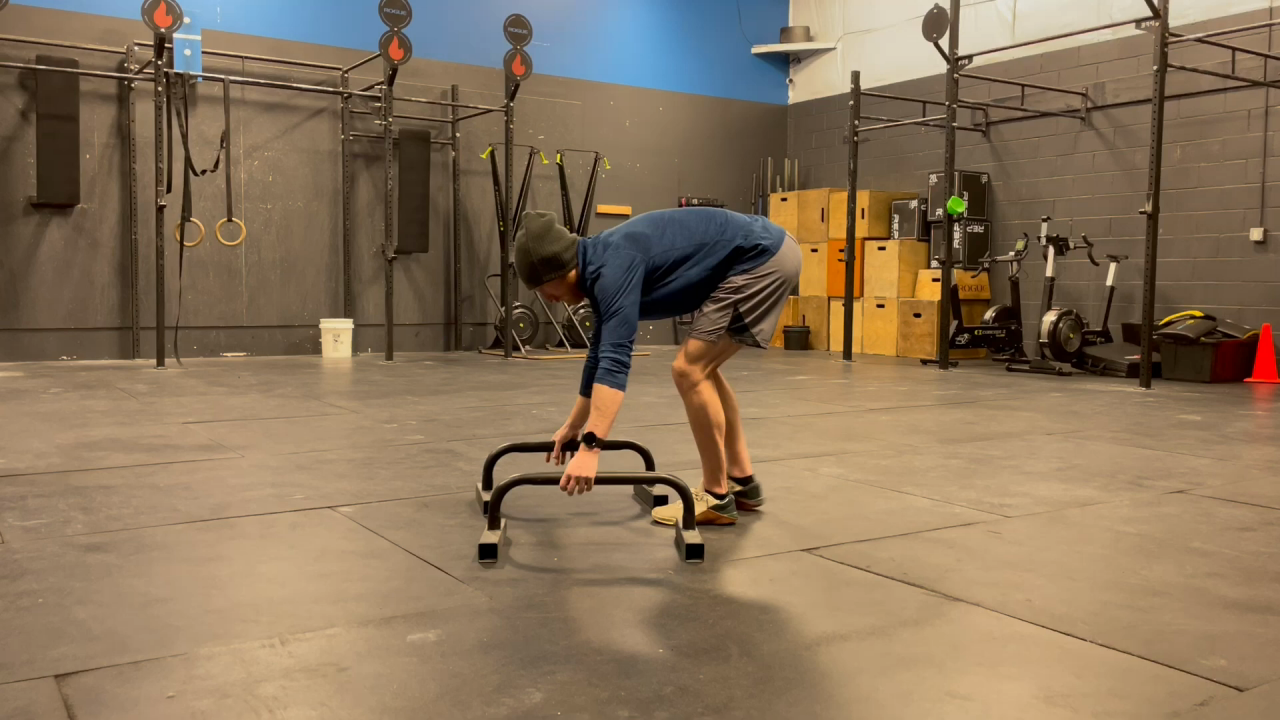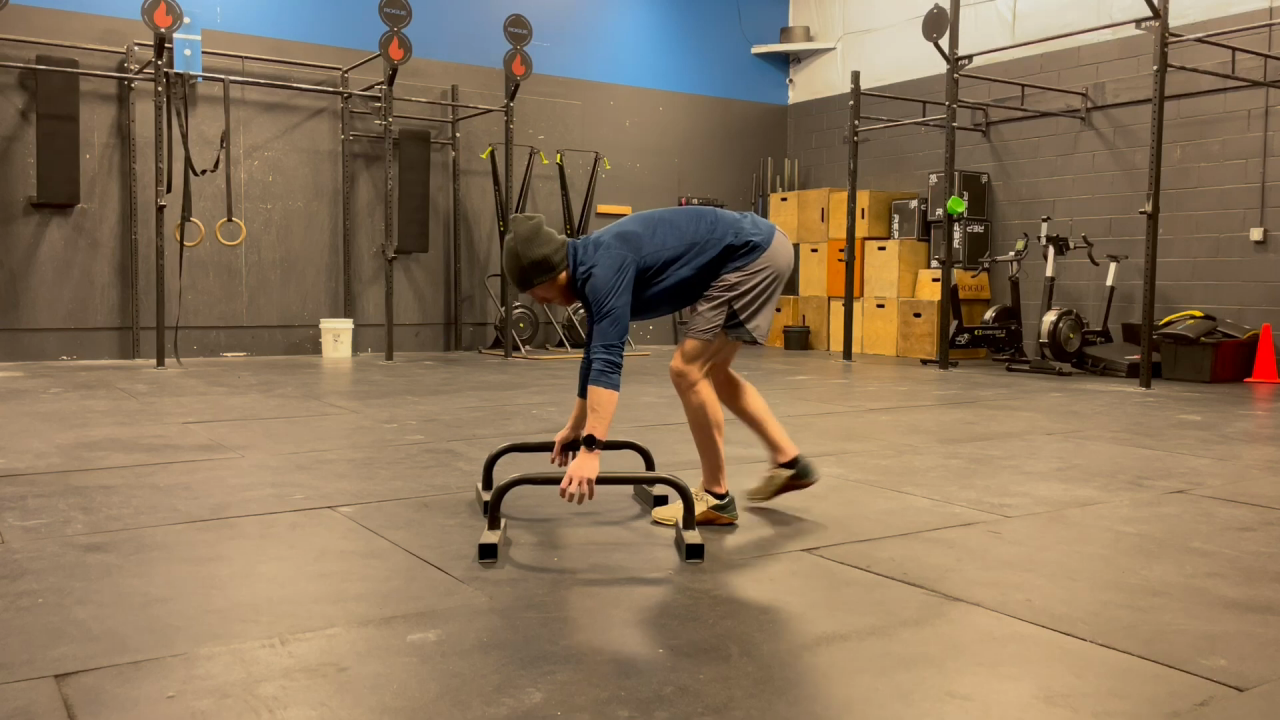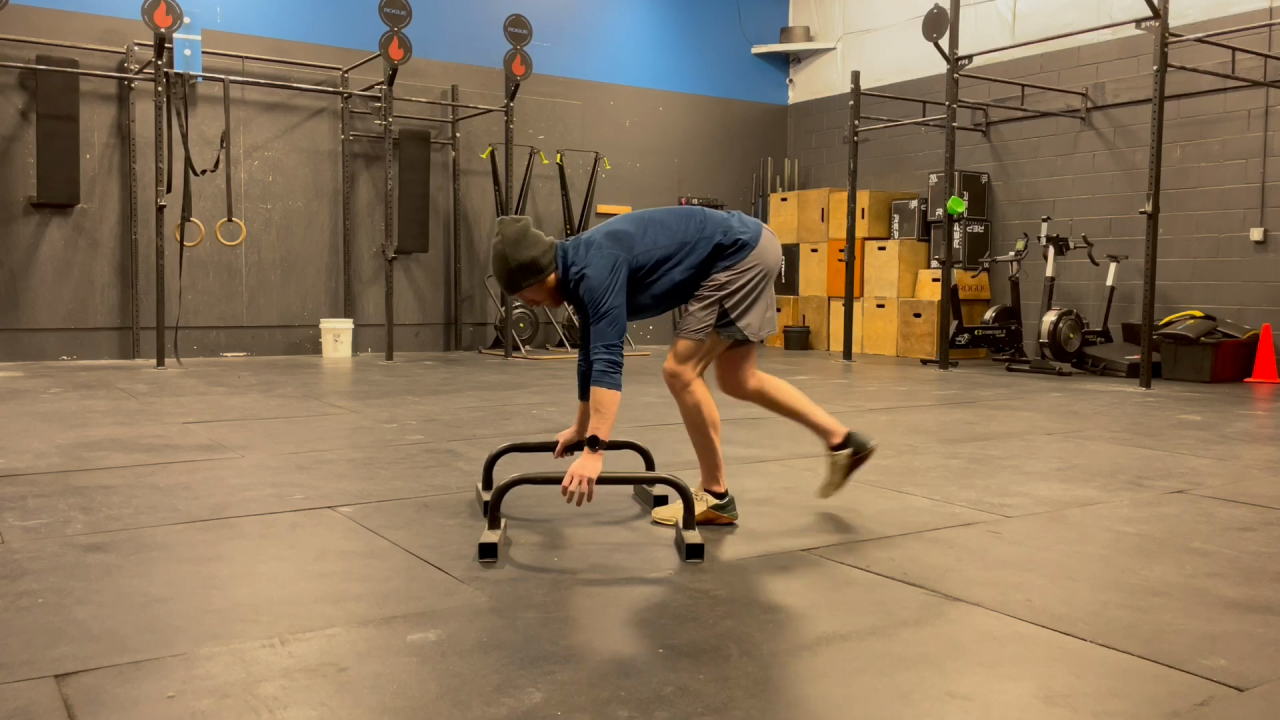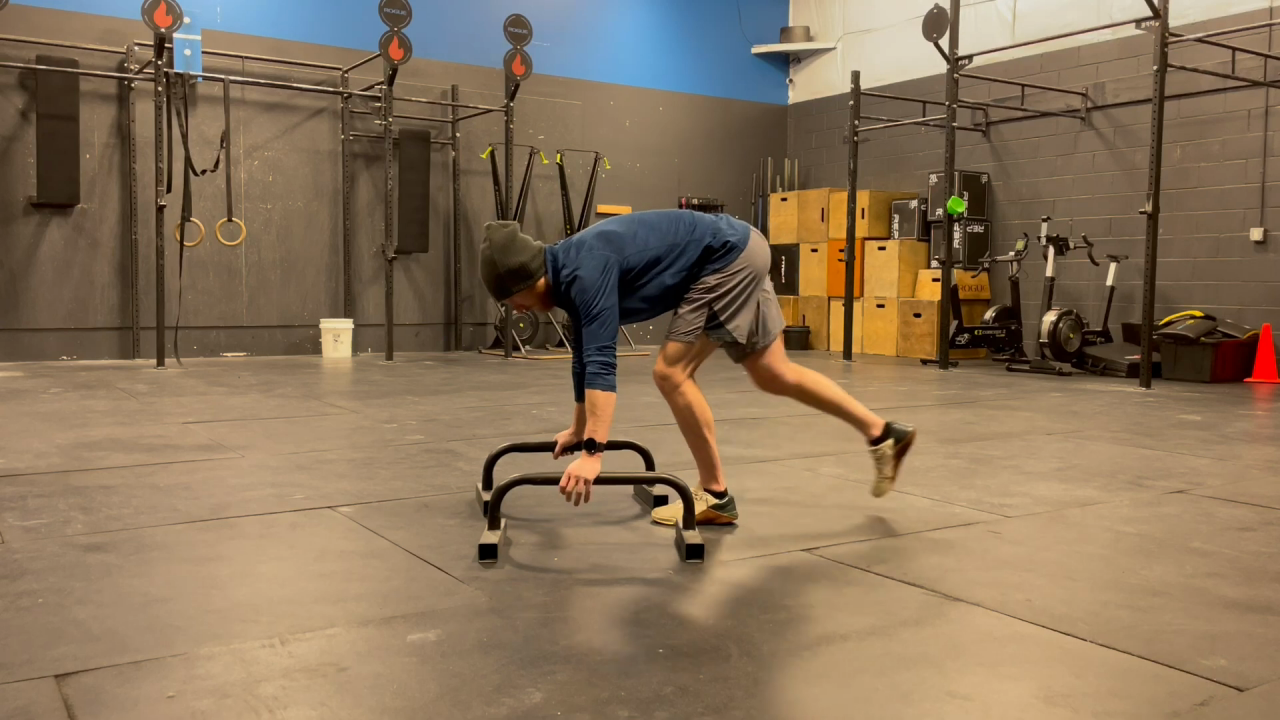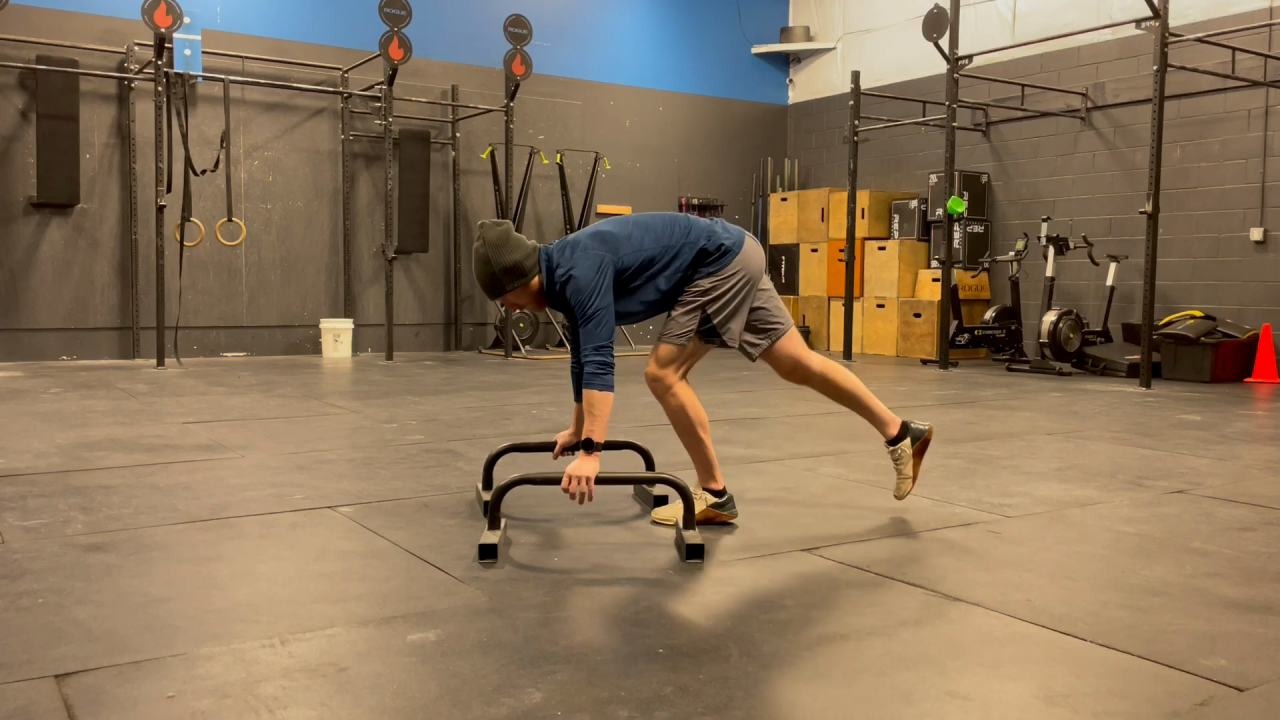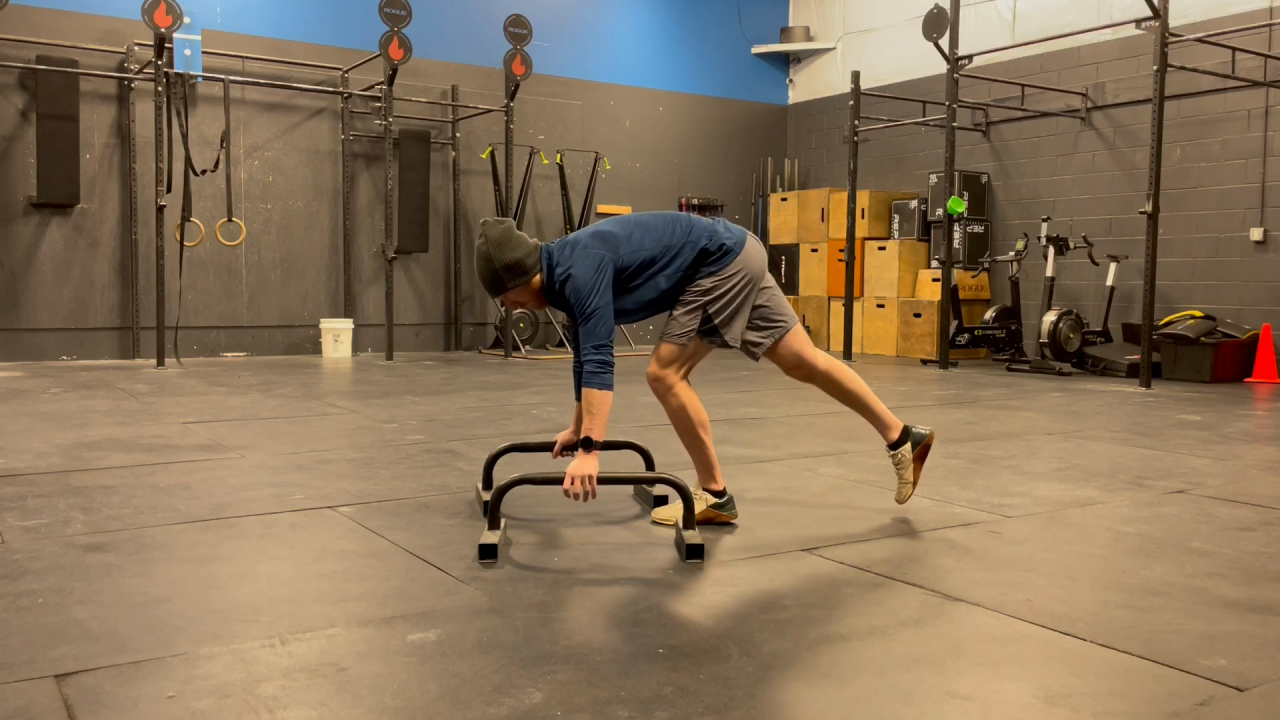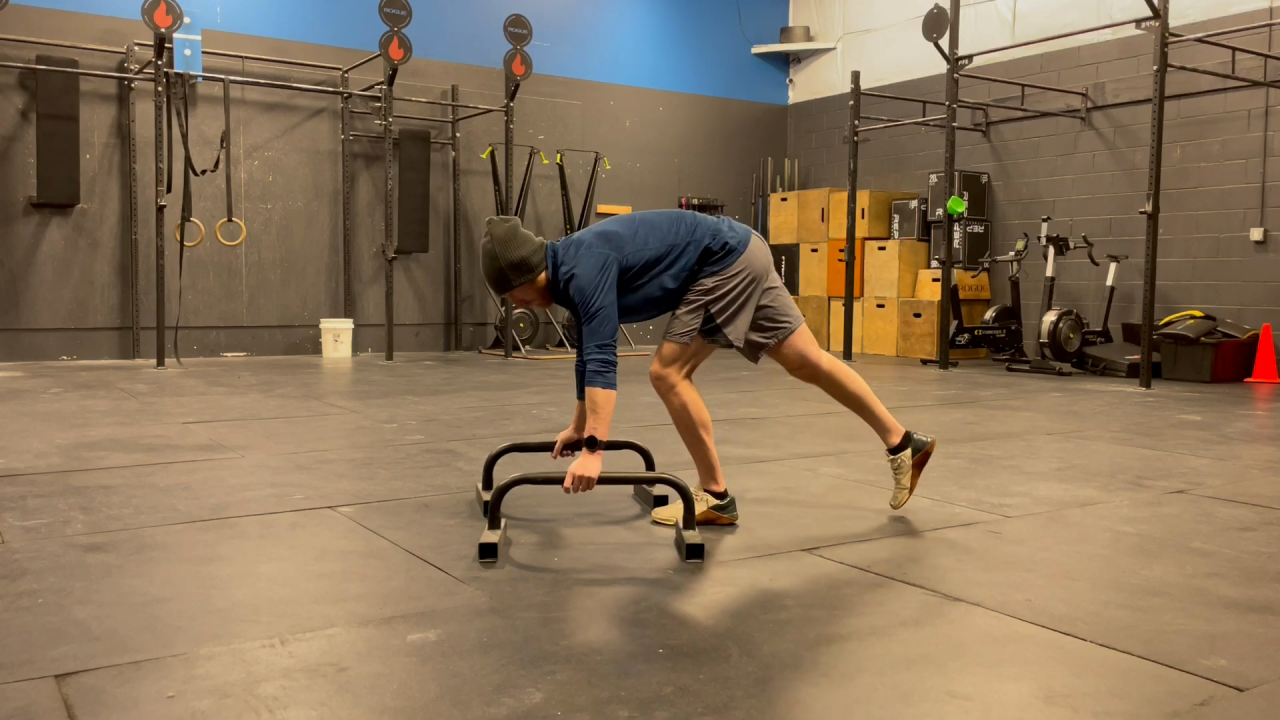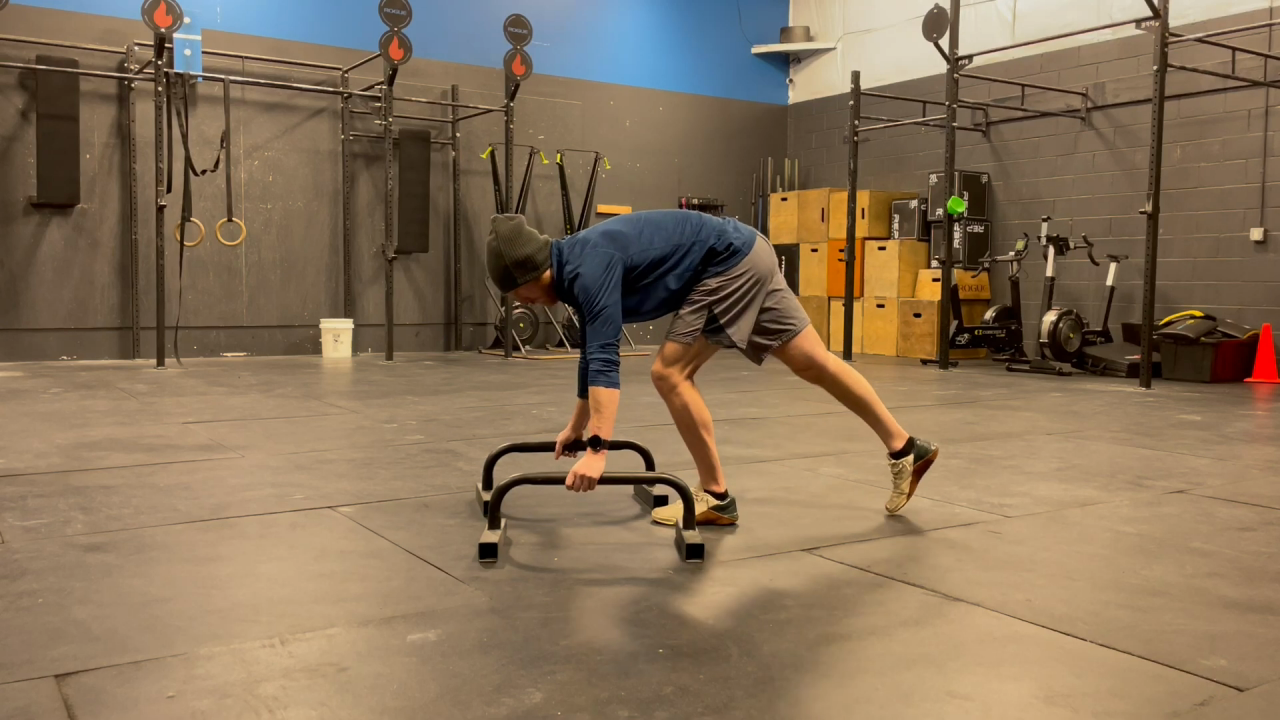
dt=0.1s
person 1, frame 1
left shoulder: (615, 268)
right shoulder: (598, 265)
left elbow: (615, 359)
right elbow: (602, 350)
left wrist: (590, 449)
right wrist: (575, 423)
left hip: (762, 257)
right hip: (766, 254)
left knee: (690, 370)
right knee: (702, 369)
left ankle: (716, 497)
right ankle: (742, 480)
person 1, frame 2
left shoulder: (603, 269)
right shoulder: (592, 266)
left elbow: (608, 359)
right elbow: (597, 351)
left wrist: (590, 450)
right wrist: (576, 425)
left hip: (753, 254)
right hip: (761, 253)
left knee: (689, 370)
right knee: (711, 372)
left ankle: (717, 497)
right ankle: (788, 462)
person 1, frame 3
left shoulder: (595, 270)
right shoulder: (576, 270)
left elbow: (608, 361)
right elbow: (591, 352)
left wrist: (593, 451)
right wrist: (580, 426)
left hip: (745, 250)
right hip: (748, 251)
left knee: (681, 371)
right knee: (737, 380)
left ankle: (715, 497)
right ankle: (839, 441)
person 1, frame 4
left shoulder: (585, 272)
right shoulder: (569, 275)
left elbow: (603, 362)
right elbow: (587, 356)
left wrist: (591, 453)
right wrist: (579, 430)
left hip: (728, 256)
right hip: (738, 254)
left knee: (671, 372)
right knee: (774, 374)
left ankle: (716, 496)
right ankle: (881, 435)
person 1, frame 5
left shoulder: (580, 272)
right shoulder: (566, 276)
left elbow: (599, 363)
right elbow: (584, 356)
left wrist: (589, 453)
right wrist: (578, 429)
left hip: (722, 259)
right hip: (734, 259)
left knee: (664, 374)
right knee: (798, 365)
left ankle: (715, 495)
right ankle: (900, 434)
person 1, frame 6
left shoulder: (580, 270)
right shoulder: (567, 273)
left elbow: (599, 361)
right elbow: (586, 356)
left wrist: (588, 451)
right wrist: (577, 429)
left hip: (724, 260)
right hip: (736, 258)
left knee: (665, 374)
right knee: (804, 362)
left ankle: (715, 496)
right ankle: (902, 438)
person 1, frame 7
left shoulder: (584, 270)
right shoulder: (573, 271)
left elbow: (602, 360)
right elbow: (589, 353)
left wrist: (592, 450)
right wrist: (576, 427)
left hip: (728, 260)
right hip: (742, 257)
left knee: (668, 373)
right knee: (808, 363)
left ankle: (715, 496)
right ankle: (903, 445)
person 1, frame 8
left shoulder: (589, 269)
right shoulder: (577, 269)
left elbow: (606, 359)
right elbow: (592, 353)
left wrist: (596, 450)
right wrist: (577, 426)
left hip: (733, 261)
right hip: (746, 258)
left knee: (670, 373)
right knee: (814, 364)
left ankle: (716, 496)
right ankle: (905, 449)
